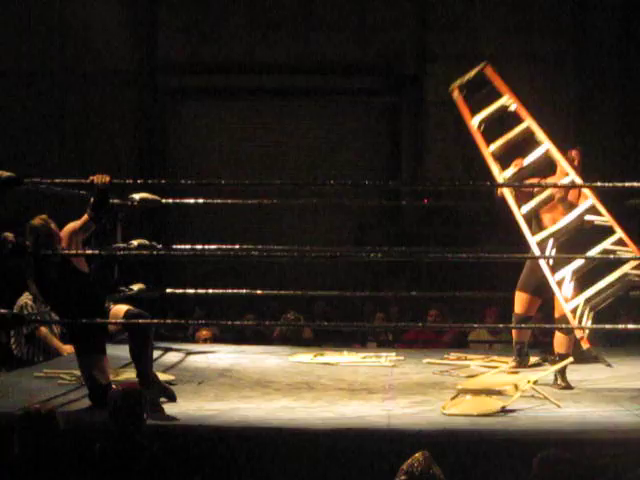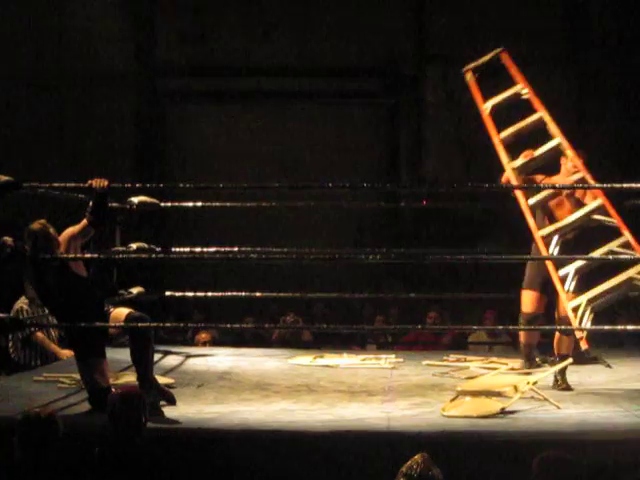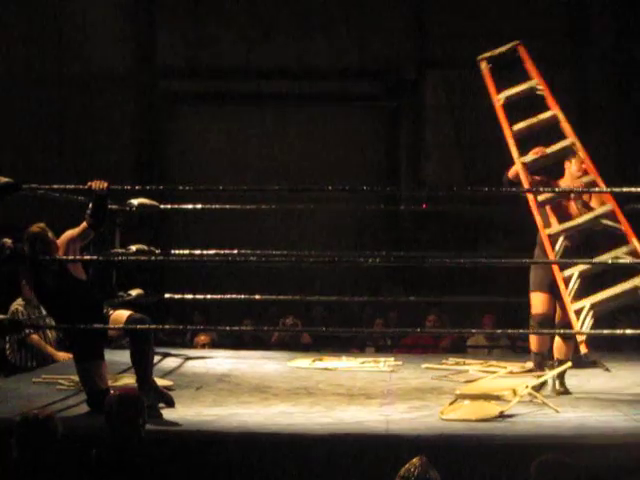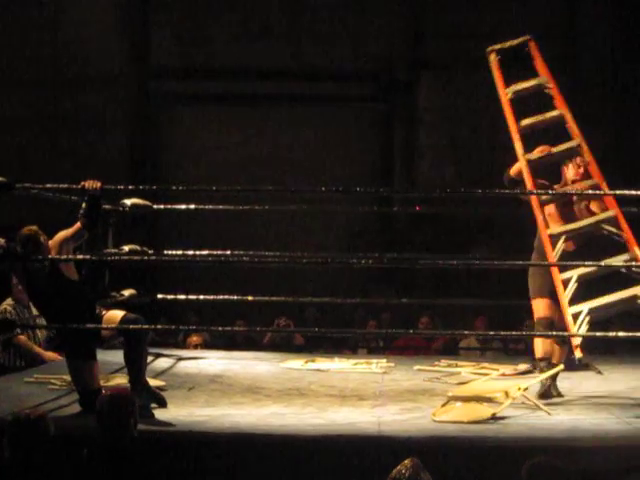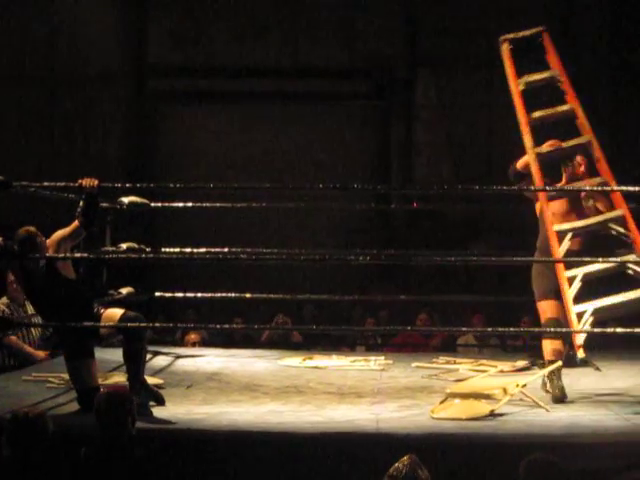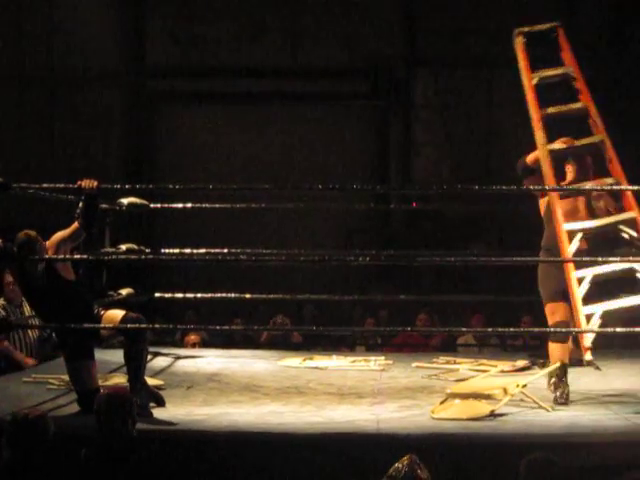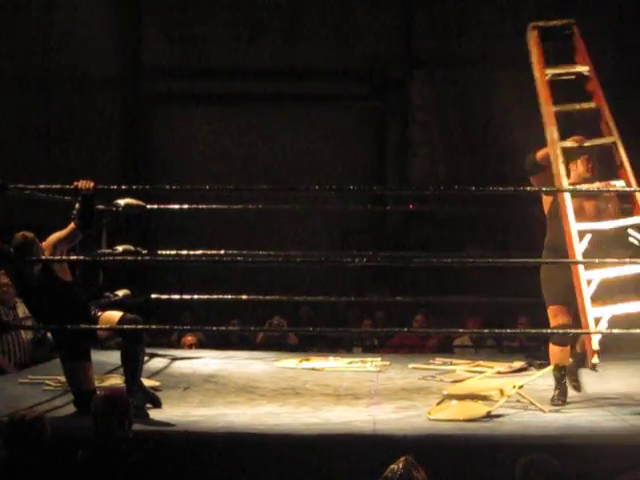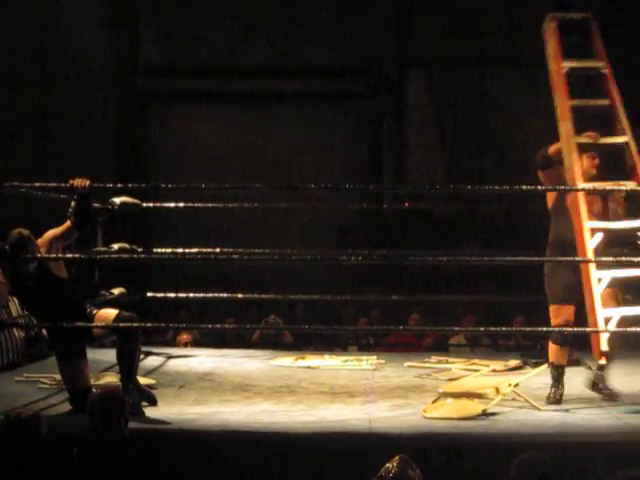
dt=0.1s
person 1, frame 1
left shoulder: (577, 189)
right shoulder: (536, 185)
left wrist: (566, 200)
right hip: (538, 258)
left knee: (565, 317)
right knee: (521, 314)
left ankle: (560, 372)
right ankle: (520, 358)
person 1, frame 2
left shoulder: (583, 188)
right shoulder: (540, 182)
right elbow: (505, 183)
left wrist: (574, 197)
left hip: (568, 256)
right hip: (541, 255)
left knee: (566, 318)
right knee: (530, 313)
left ankle: (560, 374)
right ankle: (528, 360)
person 1, frame 3
left shoulder: (587, 194)
right shoulder: (545, 186)
right elbow: (510, 180)
left wrist: (588, 198)
right wrist: (528, 158)
right hip: (545, 258)
left knee: (567, 323)
right knee: (540, 317)
left ankle: (558, 377)
right ankle: (539, 370)
person 1, frame 4
left shoulder: (586, 198)
right shoulder: (544, 191)
right elbow: (511, 180)
left wrist: (587, 203)
right wrist: (532, 157)
right hip: (542, 264)
left knee: (562, 327)
right knee: (545, 322)
left ankle: (552, 379)
right ankle: (544, 379)
person 1, frame 5
left shoulder: (588, 197)
right elbow: (515, 174)
left wrist: (595, 198)
right hip: (547, 263)
left knee: (567, 326)
right knee: (552, 322)
left ankle: (551, 374)
right ankle: (555, 380)
person 1, frame 6
left shoulder: (594, 197)
right elbow: (523, 169)
left wrist: (603, 199)
right wrist: (550, 148)
right hip: (552, 263)
right knee: (560, 325)
left ankle: (556, 375)
right ankle: (561, 384)
person 1, frame 7
left shoulder: (596, 195)
right shoulder: (554, 188)
left elbow: (614, 221)
right elbow: (532, 166)
left wrist: (611, 201)
right wrist: (561, 145)
right hip: (557, 262)
right knee: (561, 326)
left ankle: (574, 363)
right ankle: (559, 386)
person 1, frame 8
left shoulder: (599, 192)
right shoulder: (559, 183)
right elbow: (542, 161)
right hip: (561, 260)
right knee: (561, 326)
left ankle: (599, 376)
right ankle: (556, 384)
person 2, frame 1
left shoulder: (69, 237)
right shoulder: (31, 264)
left elbow: (95, 216)
left wrist: (101, 190)
left hip: (102, 310)
right hip: (80, 326)
left knee: (137, 318)
right knee: (101, 397)
left ankle: (148, 383)
person 2, frame 2
left shoulder: (68, 241)
right shoulder: (30, 268)
left elbow: (95, 220)
left wrist: (100, 194)
left hip: (102, 313)
right hip: (79, 330)
left knee: (138, 321)
right knee: (101, 400)
left ankle: (148, 386)
person 2, frame 3
left shoulder: (67, 245)
right shoulder: (29, 270)
left elbow: (94, 222)
left wrist: (99, 196)
left hip: (100, 315)
right hip: (79, 333)
left knee: (139, 323)
right knee: (99, 402)
left ankle: (147, 388)
person 2, frame 4
left shoulder: (59, 246)
right shoulder: (20, 270)
left elbow: (88, 223)
left wrist: (92, 196)
left hip: (93, 315)
right hip: (71, 332)
left knee: (133, 323)
right knee: (91, 402)
left ankle: (139, 388)
person 2, frame 5
left shoulder: (56, 245)
right shoulder: (17, 269)
left elbow: (85, 222)
left wrist: (90, 195)
left hip: (91, 313)
right hip: (69, 331)
left knee: (133, 321)
right knee: (90, 400)
left ankle: (138, 387)
person 2, frame 6
left shoulder: (56, 247)
right shoulder: (17, 272)
left elbow: (85, 224)
left wrist: (89, 196)
left hip: (91, 316)
right hip: (69, 333)
left knee: (134, 322)
right knee: (90, 402)
left ankle: (138, 388)
person 2, frame 7
left shoulder: (53, 247)
right shoulder: (14, 273)
left elbow: (82, 225)
left wrist: (86, 197)
left hip: (88, 317)
right hip: (66, 334)
left knee: (131, 324)
right knee: (86, 403)
left ankle: (134, 389)
person 2, frame 8
left shoulder: (48, 245)
left elbow: (78, 223)
left wrist: (82, 195)
left hip: (84, 315)
right hip: (61, 332)
left knee: (127, 321)
right knee: (82, 401)
left ankle: (130, 387)
